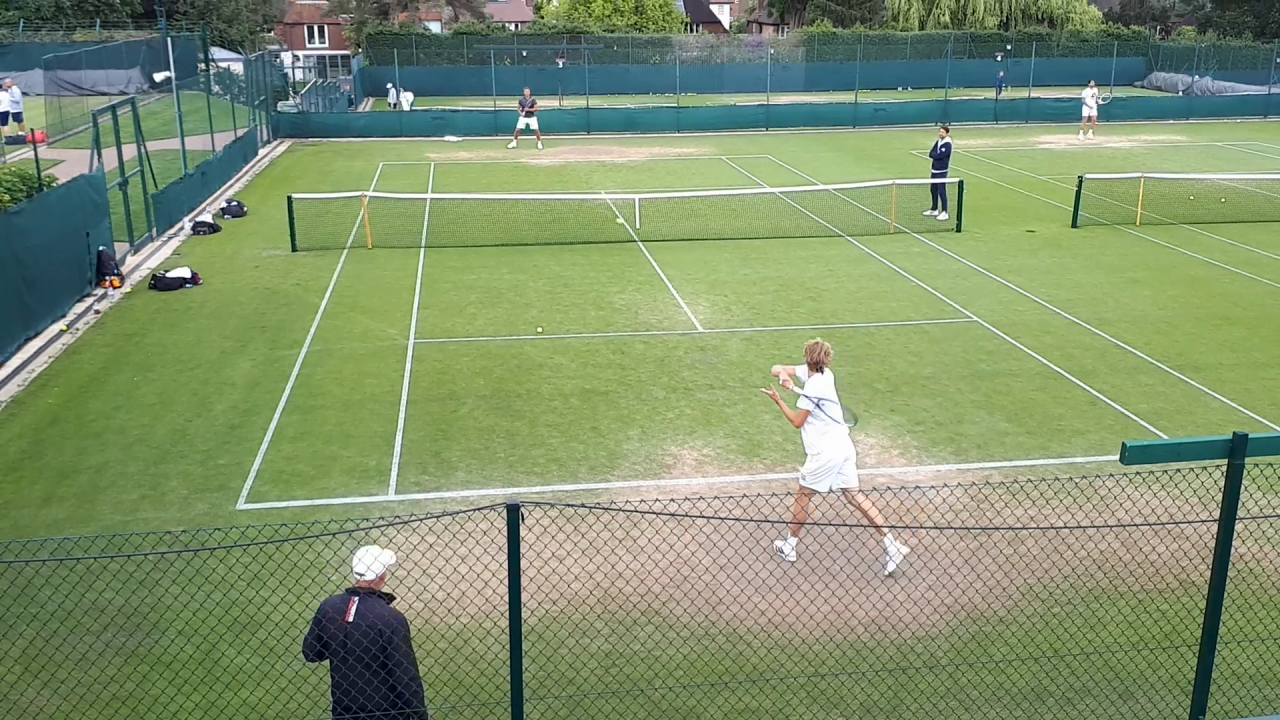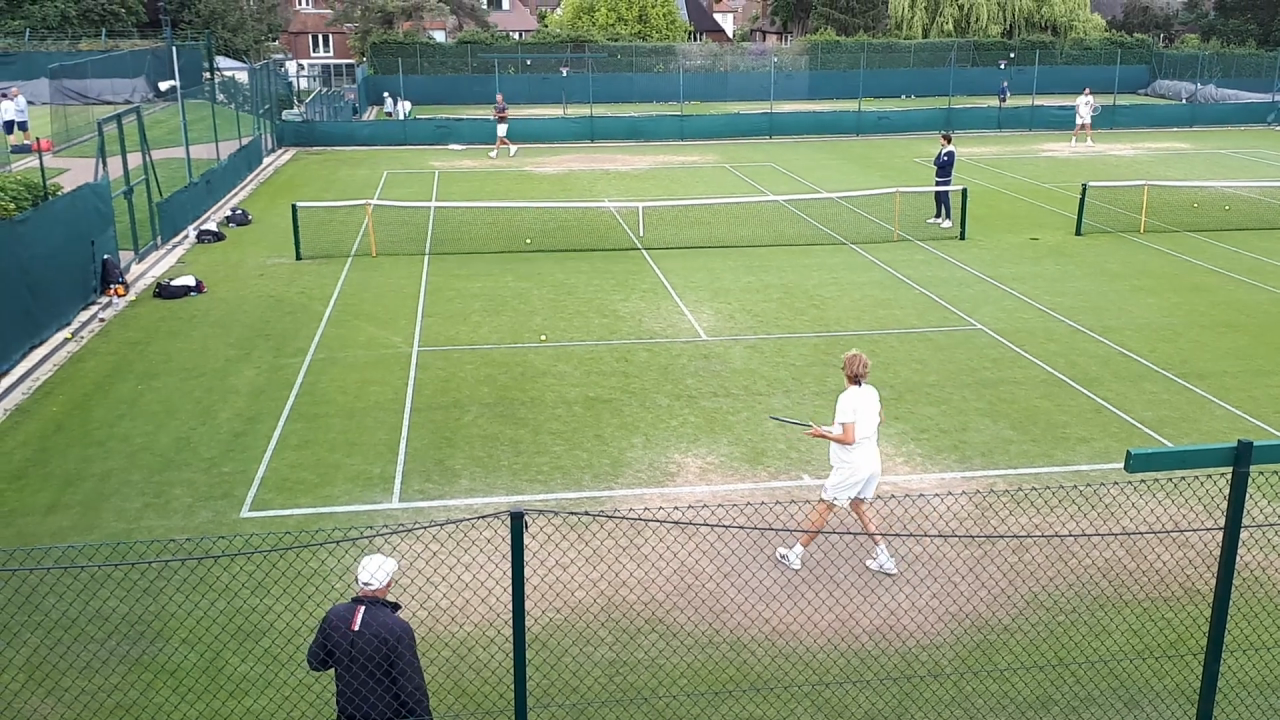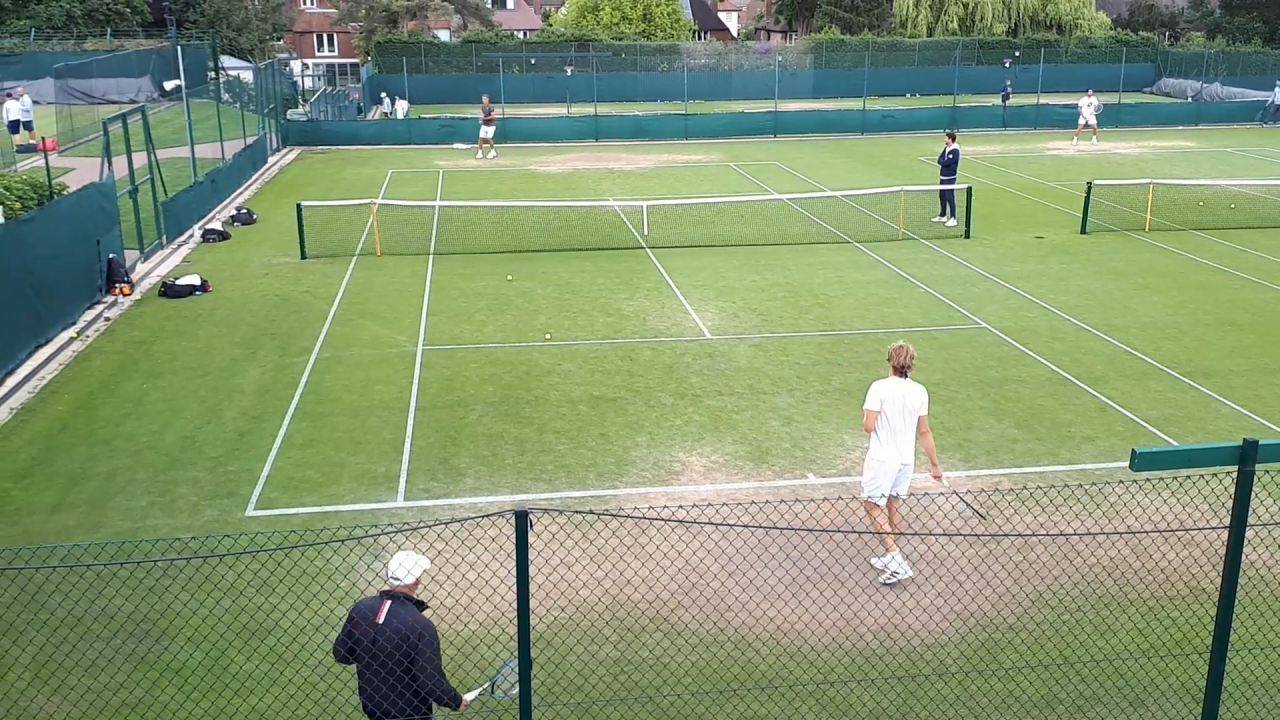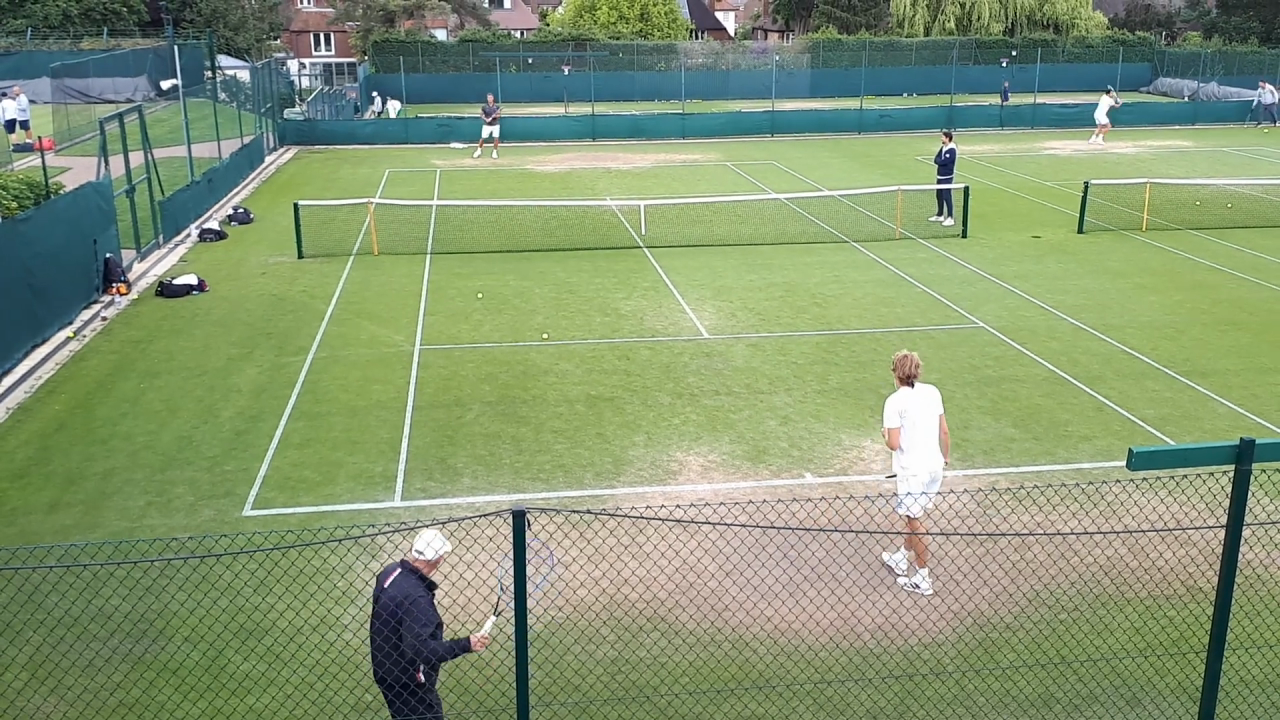
dt=0.5s
person 1, frame 1
left shoulder: (813, 386)
right shoulder: (824, 373)
left elbow: (797, 422)
right elbow: (778, 370)
left wrist: (777, 399)
right wrist: (781, 373)
left hip: (825, 452)
right hip: (844, 448)
left knee: (803, 496)
right knee: (856, 497)
left ankle: (789, 546)
right ankle: (891, 544)
person 1, frame 2
left shoulder: (847, 398)
right shoulder: (871, 392)
left elbow: (848, 438)
left wrist: (824, 434)
left hip: (851, 467)
right hip: (872, 463)
left knee: (823, 509)
right knee: (859, 506)
left ankle: (795, 554)
right ankle: (884, 558)
person 1, frame 3
left shoulder: (879, 387)
right shoulder: (919, 392)
left elbow: (868, 426)
right elbow: (924, 432)
left wrist: (866, 416)
right wrist: (935, 464)
left hip: (881, 460)
right hip: (905, 460)
left knee: (874, 508)
right knee: (893, 506)
left ankle: (897, 563)
right ankle: (891, 559)
person 1, frame 4
left shoulder: (895, 401)
right shoulder: (932, 392)
left elbow: (894, 444)
right elbow: (944, 431)
left wrist: (885, 435)
right wrist: (945, 456)
left hip: (912, 471)
right hip: (934, 467)
left knee: (915, 524)
right knee: (916, 518)
left ankle: (922, 579)
right ankle: (902, 557)
